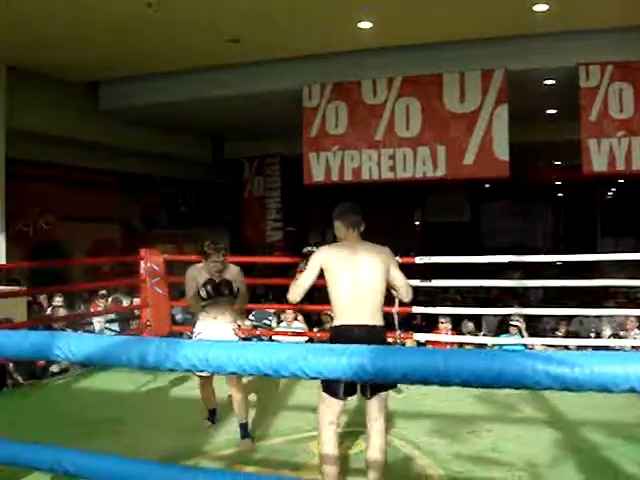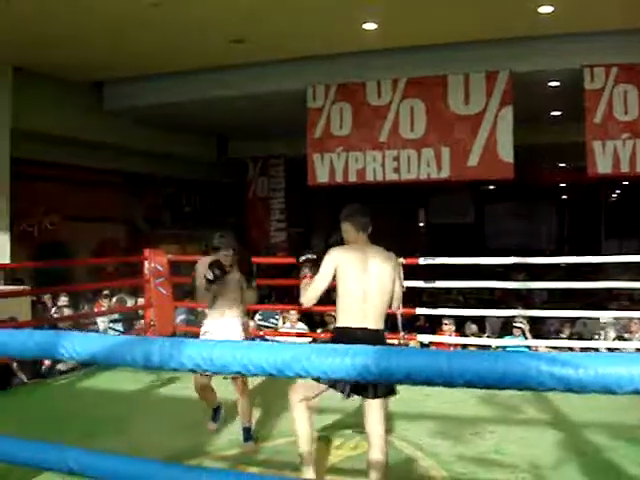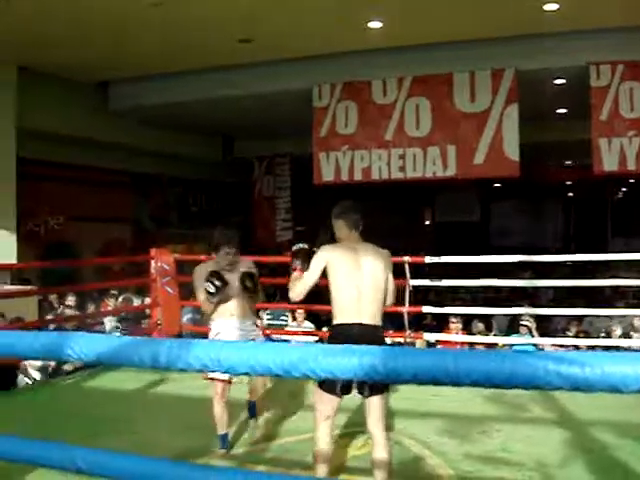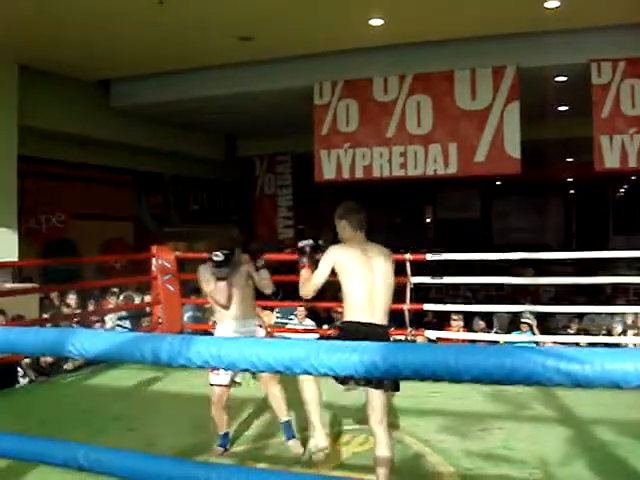
dt=0.3s
person 1, frame 1
left shoulder: (324, 253)
right shoulder: (383, 254)
left elbow: (293, 296)
right elbow: (406, 295)
left wrist: (304, 269)
left hip: (343, 340)
right hip: (376, 341)
left knee: (328, 425)
right knee: (376, 425)
person 1, frame 2
left shoulder: (338, 254)
right shoulder: (391, 260)
left elbow: (307, 300)
left wrist: (307, 272)
left hip: (345, 342)
right hip: (376, 344)
left knee: (297, 396)
right knee: (376, 431)
person 1, frame 3
left shoulder: (327, 252)
right shoulder: (382, 256)
left elbow: (296, 294)
left wrist: (298, 264)
left hip: (342, 339)
right hip: (374, 341)
left knee: (324, 419)
right knee: (377, 427)
person 1, frame 4
left shoulder: (337, 253)
right shoulder: (384, 254)
left elbow: (306, 291)
left wrist: (305, 259)
left hip: (352, 336)
right hip: (382, 340)
right knee: (379, 422)
person 2, frame 1
left shoulder: (234, 272)
right shoulder: (194, 273)
left elbow: (242, 305)
right elbow: (192, 306)
left wrist: (234, 294)
right wrist: (202, 295)
left hip: (227, 329)
right hip: (204, 329)
left knee: (234, 379)
right knee: (204, 380)
left ankle: (244, 432)
right ankle: (212, 414)
person 2, frame 2
left shoulder: (241, 268)
right shoulder: (203, 266)
left elbow: (251, 300)
right elbow: (204, 301)
left wrist: (248, 280)
right wrist: (210, 282)
left hip: (236, 327)
right hip: (212, 327)
left knee: (241, 384)
right knee: (200, 382)
left ankle: (247, 435)
right ankle: (215, 410)
person 2, frame 3
left shoulder: (247, 266)
right shoulder: (202, 271)
left elbow: (257, 302)
right elbow: (206, 310)
left wrist: (253, 290)
right wrist: (211, 294)
left hip: (248, 327)
right hip: (221, 331)
left knee: (259, 377)
right knee: (219, 391)
left ankle: (252, 408)
right ankle: (223, 442)
person 2, frame 4
left shoulder: (246, 262)
right shoulder: (205, 270)
left elbow: (268, 288)
right elbow: (223, 301)
left wrist: (257, 262)
right wrist: (220, 273)
left hip: (251, 329)
right hip: (225, 333)
left knee: (268, 377)
right knee: (218, 396)
left ankle: (290, 435)
right ankle: (223, 441)
